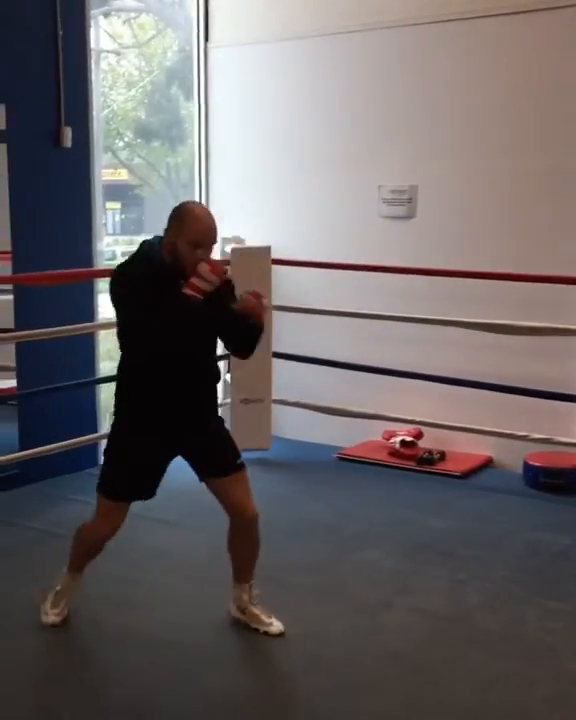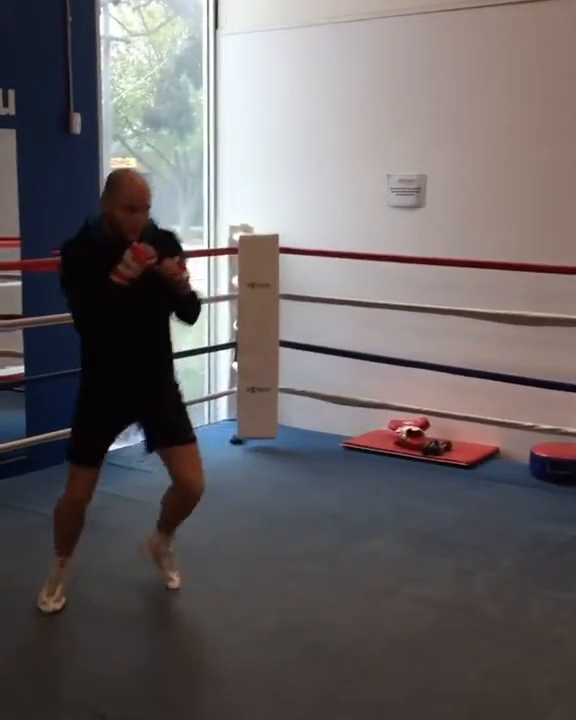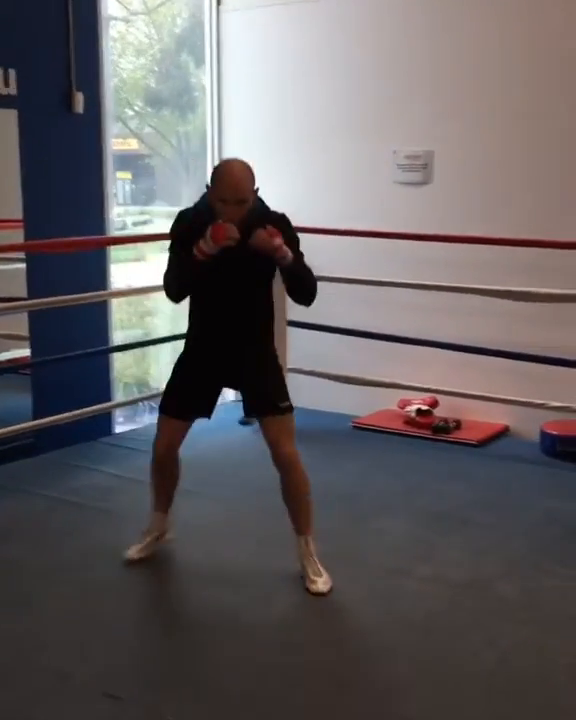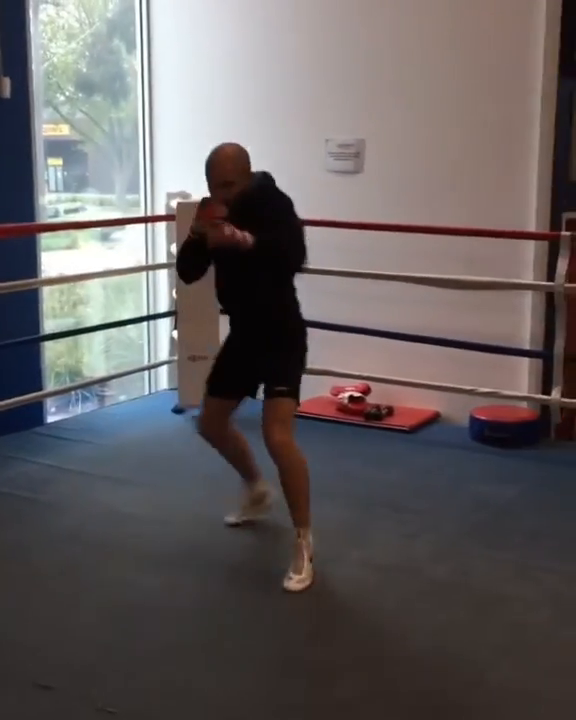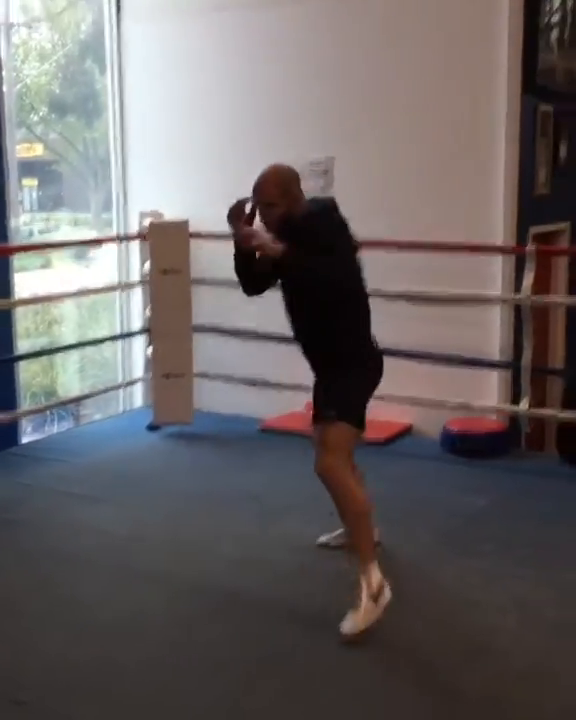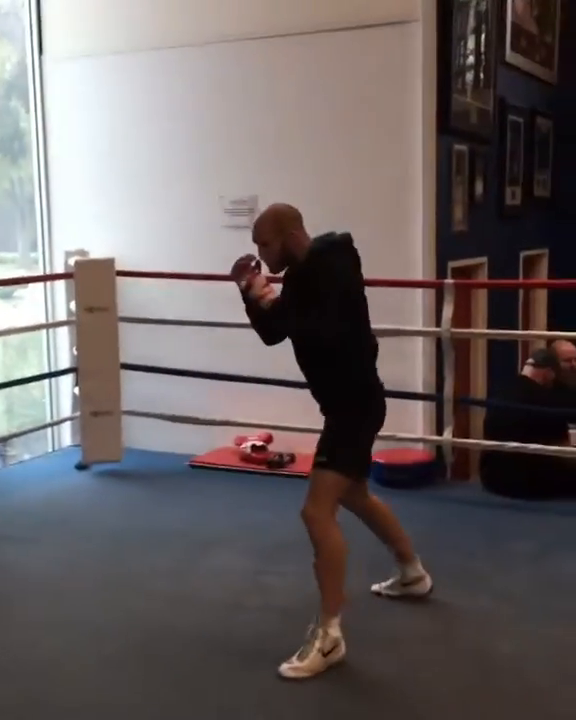
dt=0.5s
person 1, frame 1
left shoulder: (215, 276)
right shoulder: (130, 278)
left elbow: (241, 348)
right elbow: (141, 347)
left wrist: (249, 318)
right wrist: (185, 301)
left hip: (200, 415)
right hip: (141, 418)
left knee: (245, 514)
right knee: (103, 525)
left ankle: (244, 599)
right ankle: (66, 586)
person 1, frame 2
left shoulder: (163, 243)
right shoulder: (79, 252)
left elbow: (189, 315)
right elbow: (85, 320)
left wrist: (182, 288)
right wrist: (115, 281)
left hip: (158, 383)
right hip: (103, 387)
left knee: (190, 485)
right knee: (77, 495)
left ankle: (161, 542)
right ankle: (59, 571)
person 1, frame 3
left shoulder: (274, 225)
right shoulder: (190, 223)
left elbow: (306, 294)
right elbow: (175, 290)
left wrist: (283, 254)
right wrist: (200, 254)
left hip: (256, 351)
right hip: (201, 350)
left knee: (285, 454)
right knee: (164, 447)
left ankle: (307, 553)
right ankle: (159, 523)
person 1, frame 4
left shoulder: (273, 205)
right shoulder: (214, 212)
left elbow: (295, 255)
right elbow: (187, 273)
left wrist: (245, 241)
right wrist: (198, 237)
left hip: (281, 335)
right hip: (242, 332)
left knee: (279, 438)
right knee: (212, 423)
left ankle: (303, 544)
right ankle: (256, 490)
person 1, frame 5
left shoulder: (325, 229)
right shoulder: (283, 231)
left elbow: (331, 281)
right elbow: (252, 285)
left wrist: (272, 248)
right wrist: (243, 243)
left hip: (351, 361)
right hip: (333, 362)
left knee: (330, 465)
right knee: (330, 449)
left ankle: (372, 582)
right ankle: (357, 527)
person 1, frame 6
left shoulder: (332, 270)
right shoulder: (301, 274)
left elbow: (326, 336)
right elbow: (272, 332)
left wrist: (272, 301)
right wrist: (251, 291)
left hip: (356, 403)
right hip: (344, 402)
left knee: (317, 511)
right knee: (353, 494)
left ankle: (329, 635)
right ankle: (413, 573)
